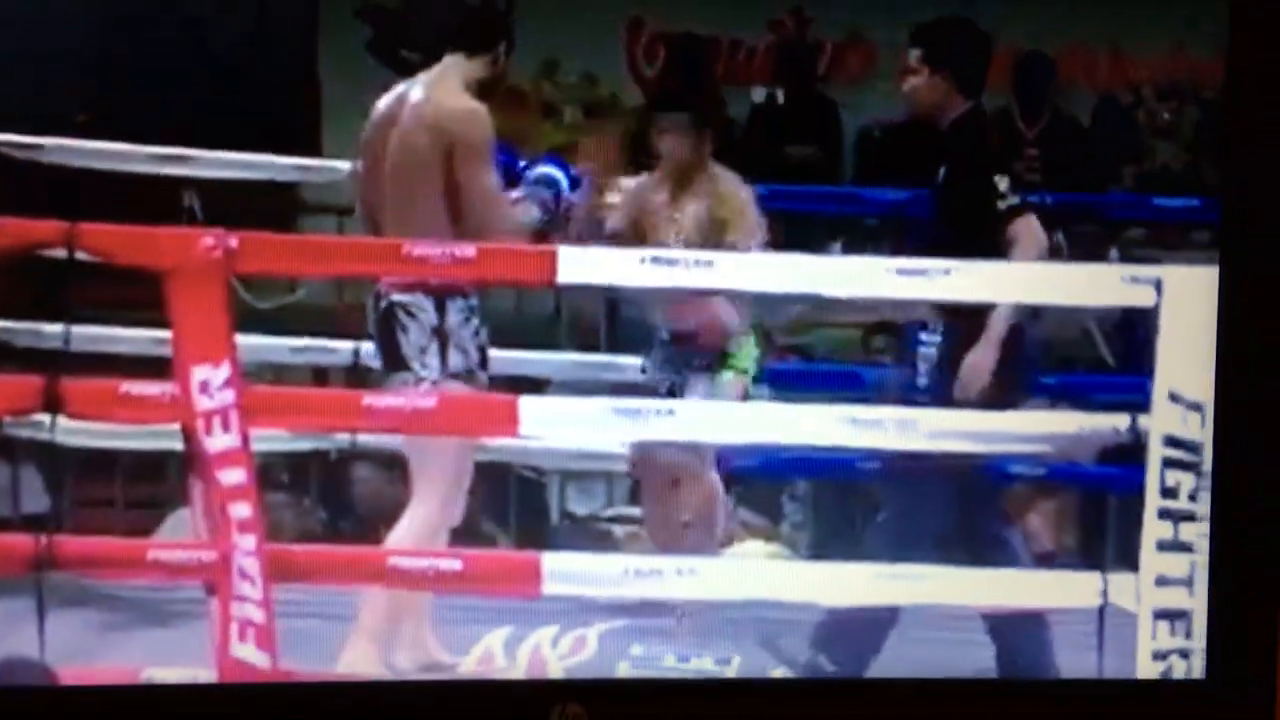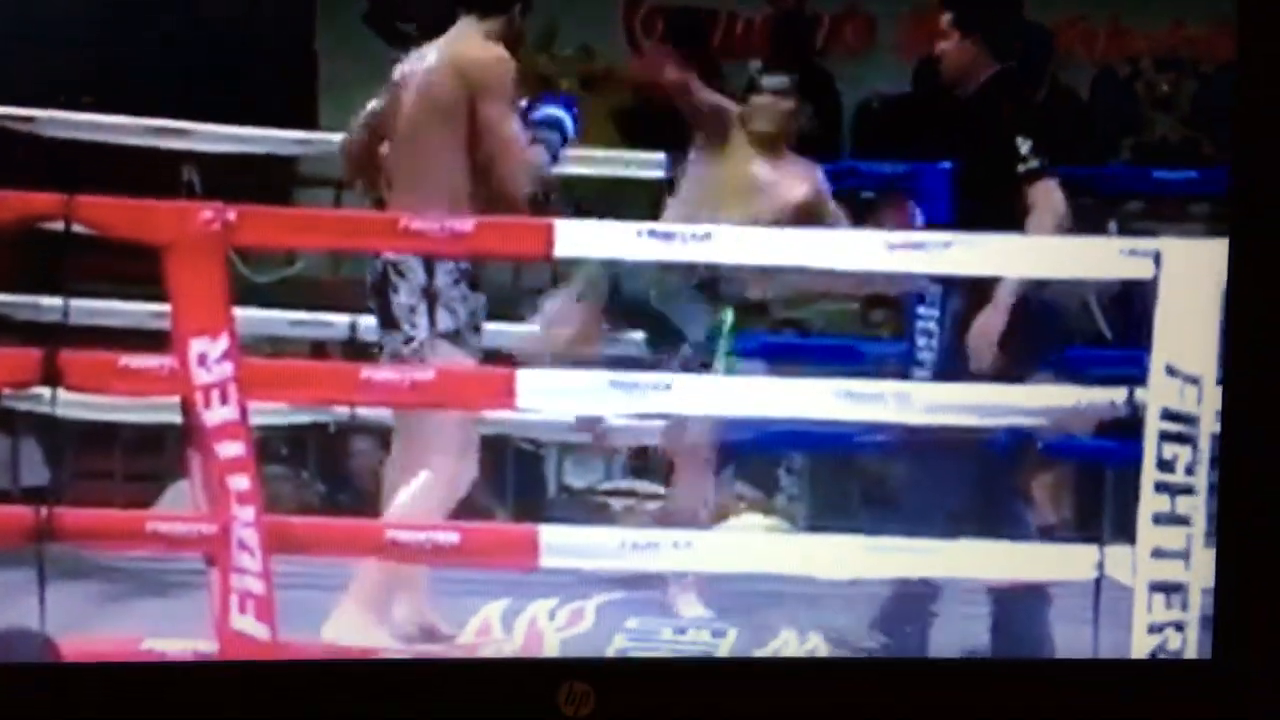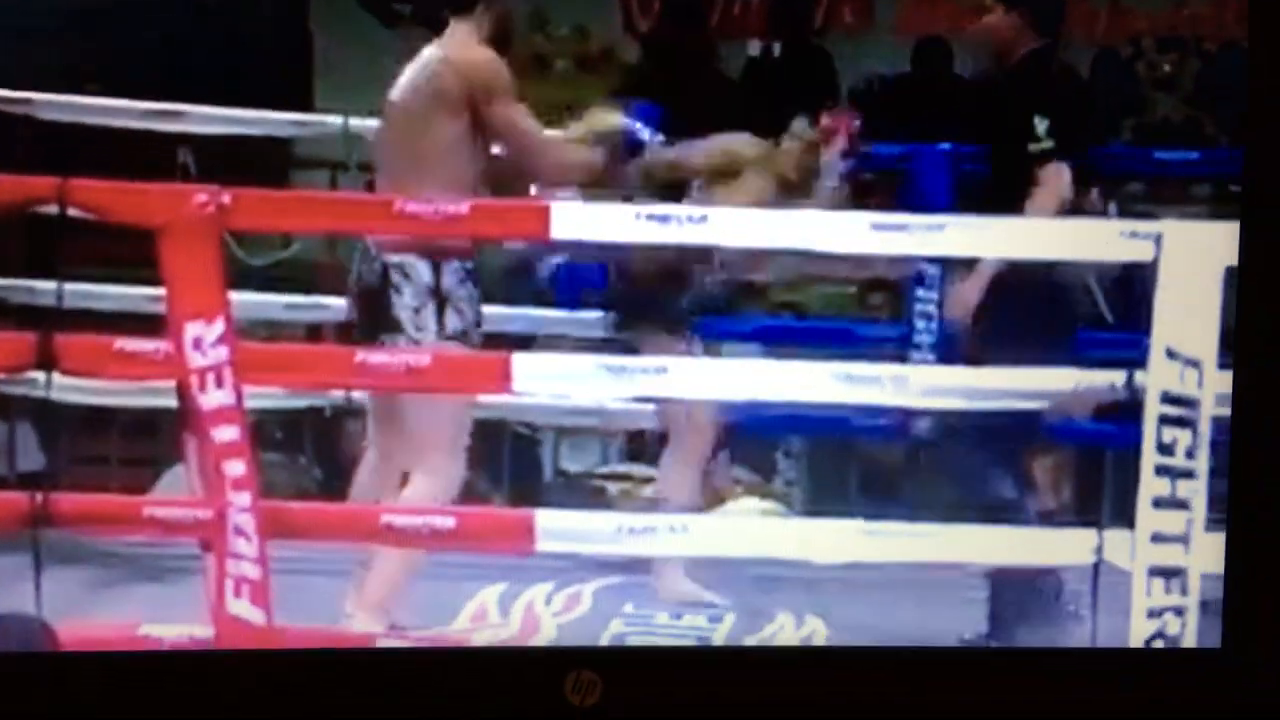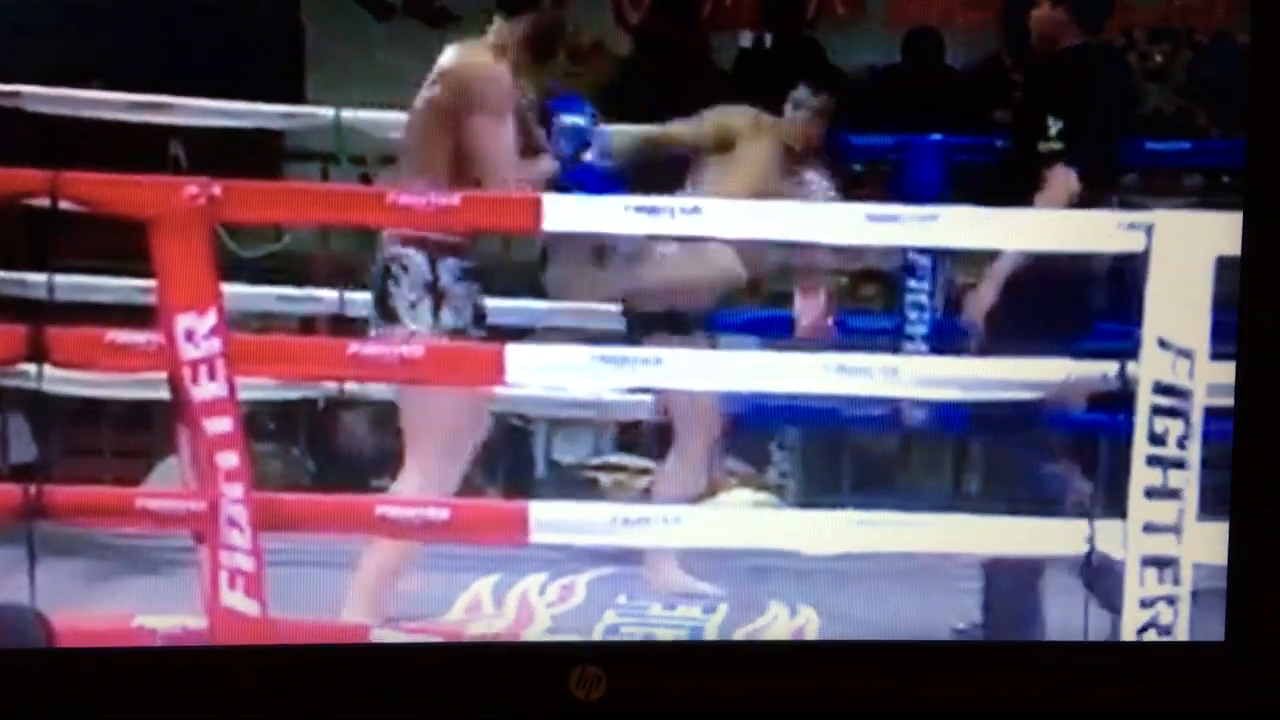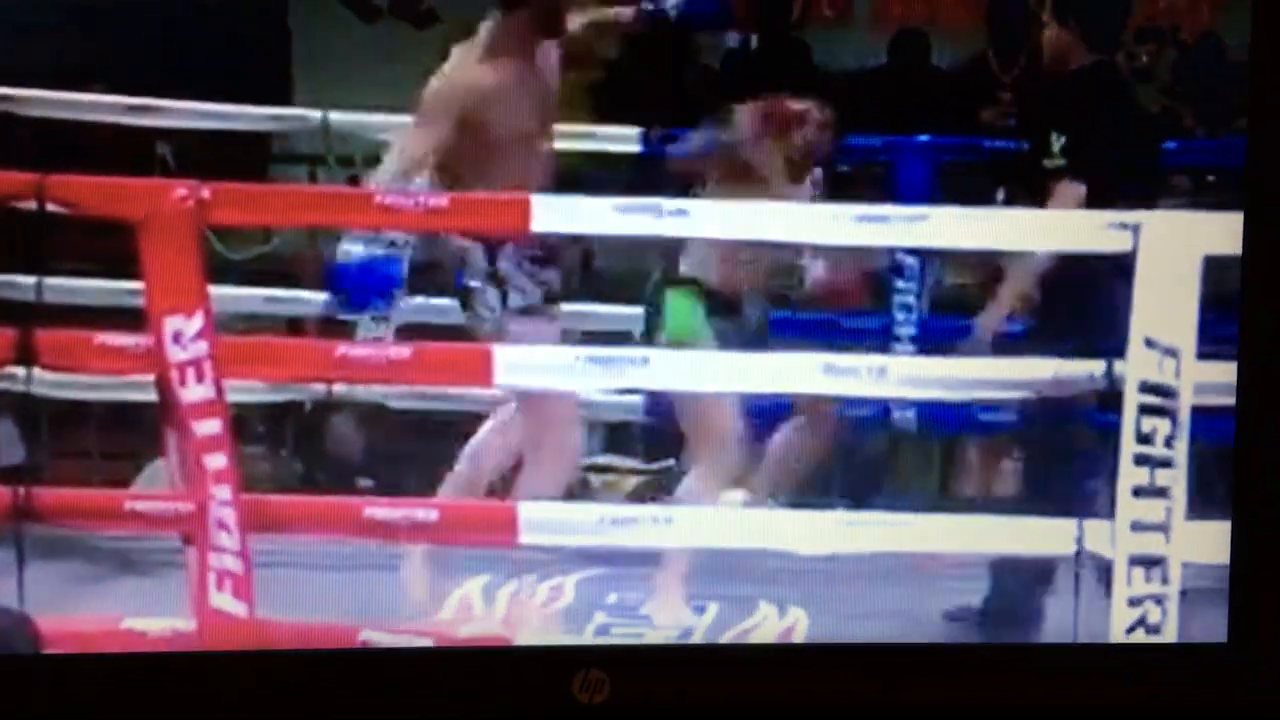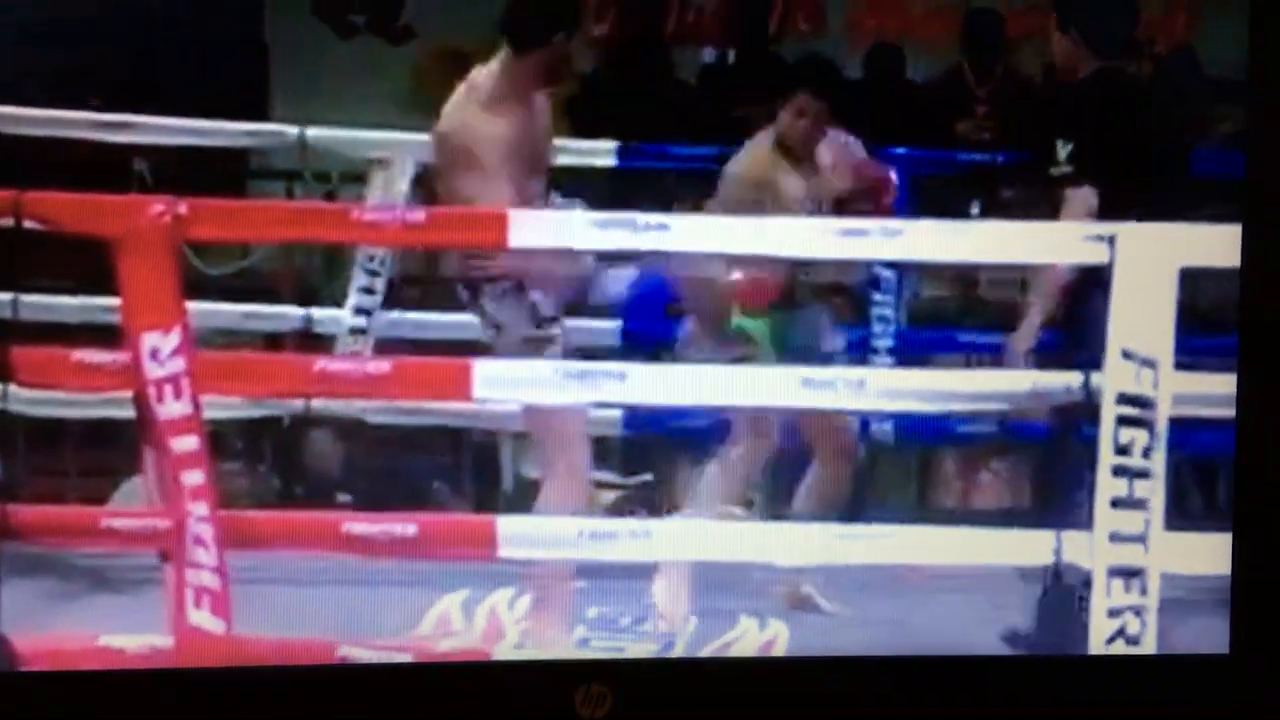
dt=0.2s
person 1, frame 1
left shoulder: (975, 148)
right shoulder: (961, 147)
left elbow: (1030, 241)
left wrist: (989, 344)
left hip: (980, 356)
right hip: (969, 350)
left knee: (916, 506)
right knee: (975, 512)
left ankle: (837, 656)
right ankle: (1027, 663)
person 1, frame 2
left shoulder: (998, 111)
right shoulder: (987, 111)
left elbow: (1049, 207)
left wrist: (997, 308)
left hip: (1000, 322)
right hip: (994, 315)
left knee: (939, 471)
right knee: (991, 483)
left ankle: (903, 629)
right ankle: (1022, 638)
person 1, frame 3
left shoulder: (1033, 85)
right shoulder: (1039, 83)
left elbow: (1054, 188)
left wrist: (979, 275)
left hip: (1018, 299)
right hip: (1025, 297)
left knee: (969, 444)
right knee: (998, 452)
left ankle: (1032, 612)
right ankle: (1021, 621)
person 1, frame 4
left shoulder: (1066, 79)
right shoulder: (1099, 74)
left elbow: (1060, 189)
left wrist: (995, 276)
left hip: (1045, 283)
right hip: (1061, 282)
left knee: (1023, 448)
right knee: (1017, 443)
right ankle: (1009, 615)
person 1, frame 5
left shoulder: (1077, 99)
right shoulder: (1115, 96)
left elbow: (1066, 209)
left wrist: (1005, 296)
left hip: (1086, 297)
right hip: (1103, 293)
left knee: (1075, 463)
right knee: (1054, 451)
right ankle: (1011, 605)
person 1, frame 6
left shoulder: (1084, 107)
right shoulder: (1136, 104)
left elbow: (1079, 219)
left wrist: (1032, 319)
left hip: (1101, 303)
left knee: (1076, 469)
right knee: (1075, 466)
right ankle: (1062, 627)
person 2, frame 1
left shoulder: (390, 106)
right shoulder: (465, 114)
right elbow: (492, 231)
right wrist: (540, 200)
left hip: (397, 300)
right hip: (437, 306)
left knee: (438, 484)
right knee: (435, 498)
left ankle: (414, 639)
right ankle: (359, 658)
person 2, frame 2
left shoulder: (415, 64)
right shoulder: (488, 61)
left elbow: (355, 154)
right elbow: (515, 181)
right wrist: (548, 136)
left hip: (402, 263)
right hip: (433, 269)
left knee: (417, 446)
right knee: (451, 463)
left ankle: (408, 603)
right ankle: (355, 612)
person 2, frame 3
left shoulder: (427, 68)
right shoulder: (476, 63)
right elbow: (546, 164)
right wrist: (613, 147)
left hip: (383, 264)
right hip: (428, 270)
left knee: (390, 445)
right knee: (439, 466)
left ankle: (364, 597)
right ankle: (366, 619)
person 2, frame 4
left shoulder: (500, 77)
right shoulder: (480, 72)
left elbow: (528, 150)
right elbow: (503, 184)
right wrist: (559, 159)
left hip: (431, 264)
right hip: (426, 266)
left knee: (470, 423)
right knee: (433, 465)
left ankle: (386, 584)
right ankle: (360, 613)
person 2, frame 5
right shoulder: (463, 81)
right elbow: (399, 169)
left hip: (529, 252)
right hip: (499, 262)
left knee: (527, 413)
right knee: (560, 438)
left ankle: (427, 542)
person 2, frame 6
left shoulder: (533, 92)
right shoulder: (473, 127)
left hip: (547, 267)
right hip: (506, 289)
right knee: (570, 462)
right ankle: (547, 629)
person 3, frame 1
left shoulder: (728, 193)
right shoulder: (642, 192)
left wrist: (726, 321)
left hip: (719, 351)
right hip: (669, 346)
left knee: (692, 459)
right knee: (651, 470)
person 3, frame 2
left shoulder: (806, 181)
right shoulder: (723, 127)
right elbow: (687, 91)
right wrist: (668, 71)
left hip: (704, 305)
right hip: (657, 266)
left knee: (696, 447)
left ankle: (684, 585)
person 3, frame 3
left shoulder: (805, 205)
right shoulder: (744, 153)
right elbow: (671, 163)
left wrist: (831, 170)
left hip: (672, 301)
right hip: (649, 276)
left knee: (697, 436)
left ankle: (669, 572)
person 3, frame 4
left shoulder: (816, 191)
right shoulder: (741, 125)
left elbow: (812, 263)
right elbow: (660, 137)
right wrist: (604, 146)
left hip: (683, 305)
right hip: (659, 260)
left knee: (704, 431)
right knee: (721, 268)
left ankle: (662, 563)
person 3, frame 5
left shoulder: (805, 181)
right shoulder: (748, 159)
left elbow: (797, 252)
right elbow: (688, 157)
left wrist: (821, 270)
right wrist: (749, 125)
left hip: (742, 313)
right hip: (696, 307)
left knee: (823, 412)
right knee: (723, 457)
left ankle: (745, 500)
right ankle: (667, 588)
person 3, frame 6
left shoulder: (843, 151)
right shoulder: (751, 167)
left elbow: (869, 204)
left wrist: (874, 190)
right wrist: (711, 303)
left hip: (800, 308)
right hip: (750, 311)
left knee: (839, 451)
right knee: (754, 439)
left ankle: (788, 574)
right ankle: (675, 573)
